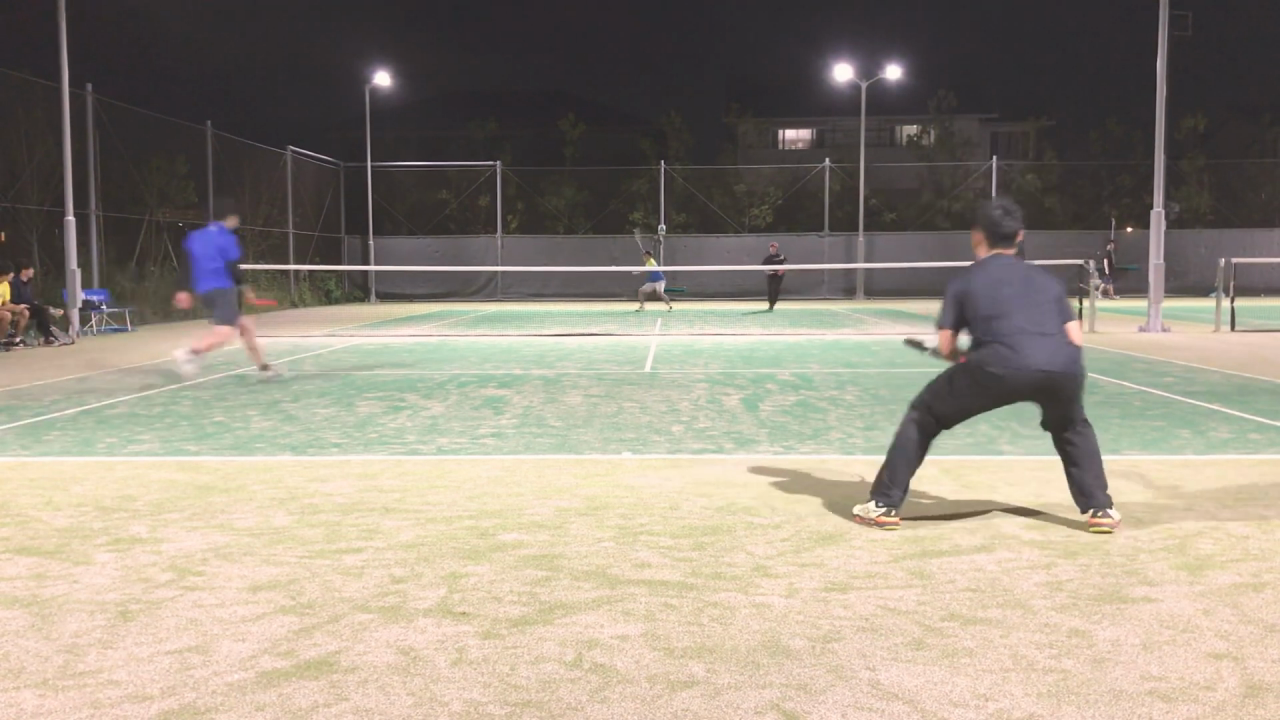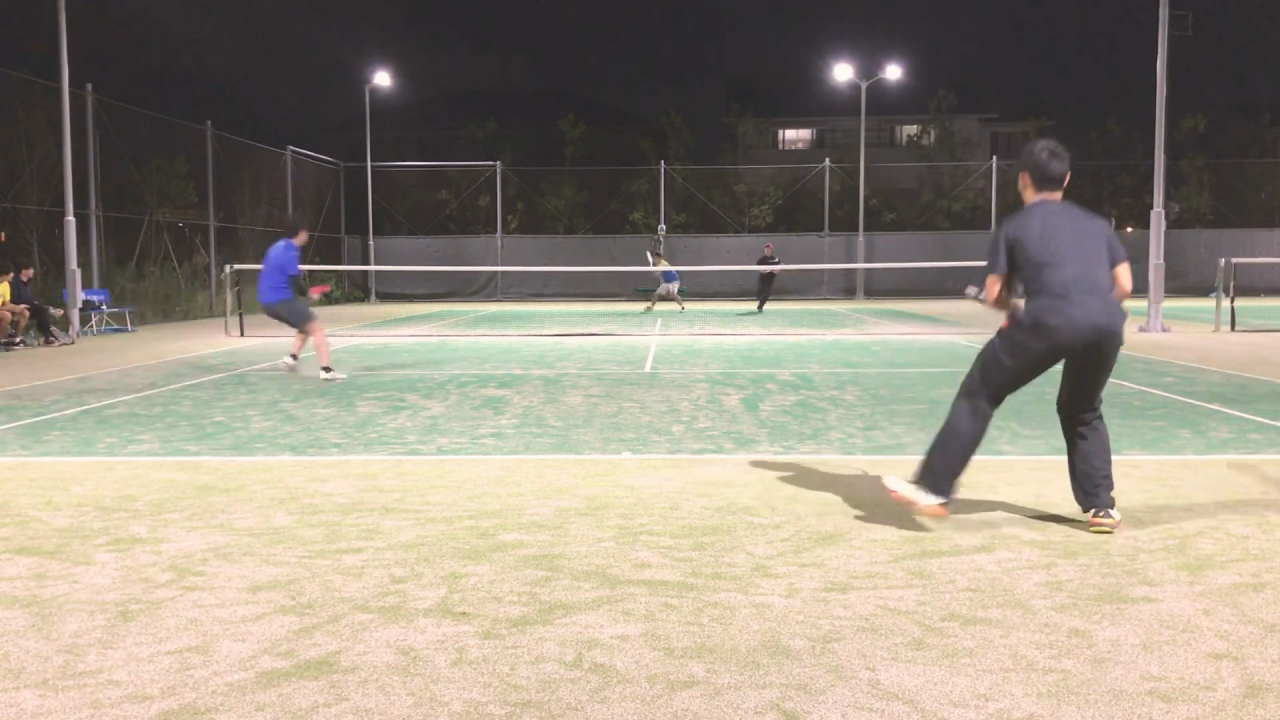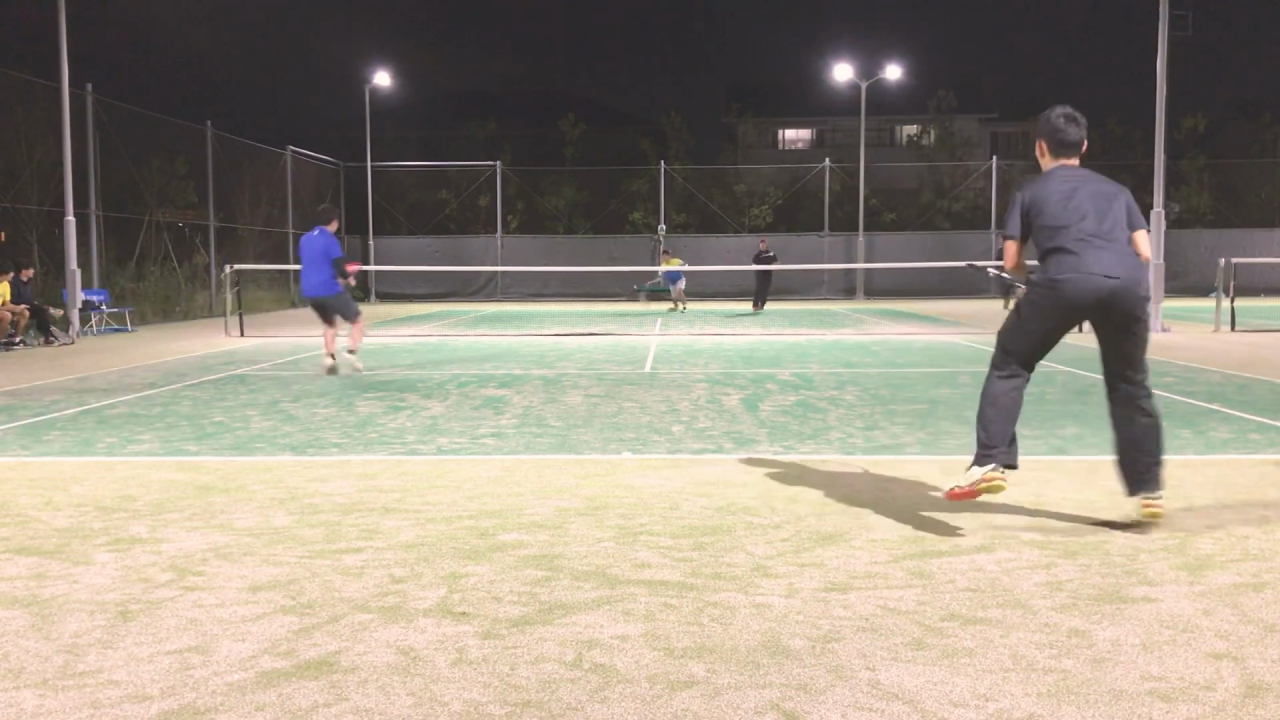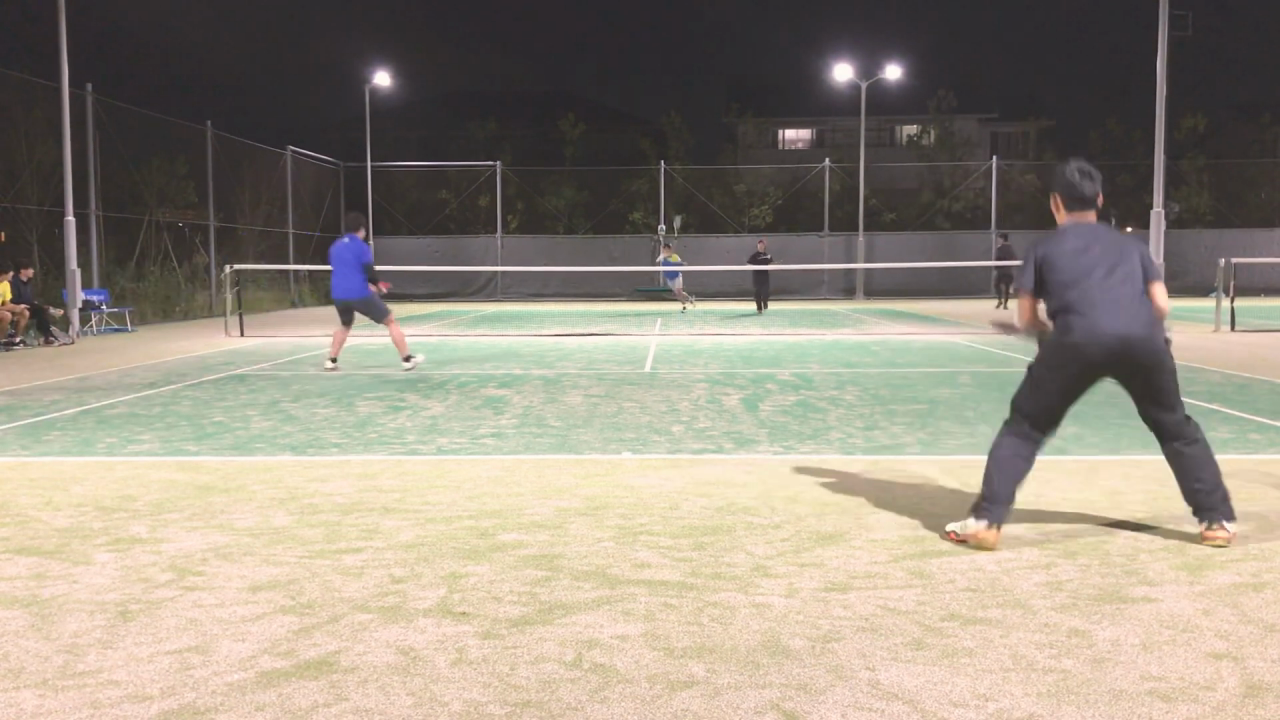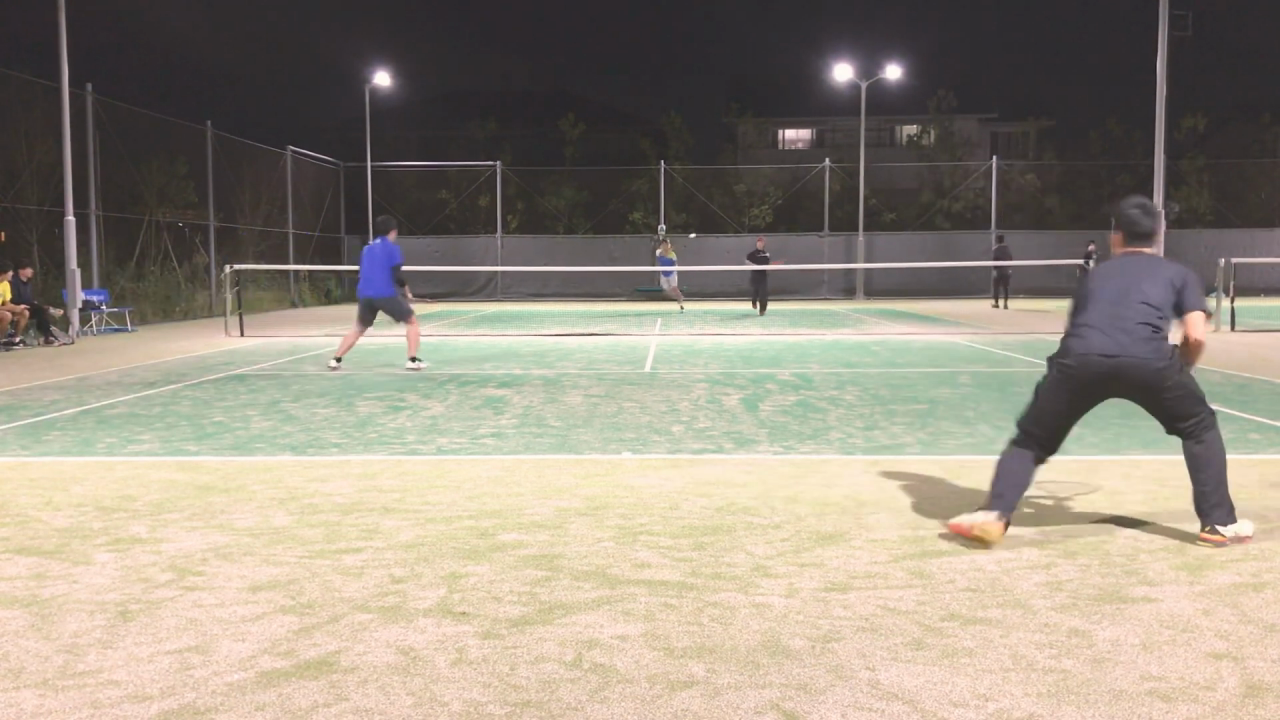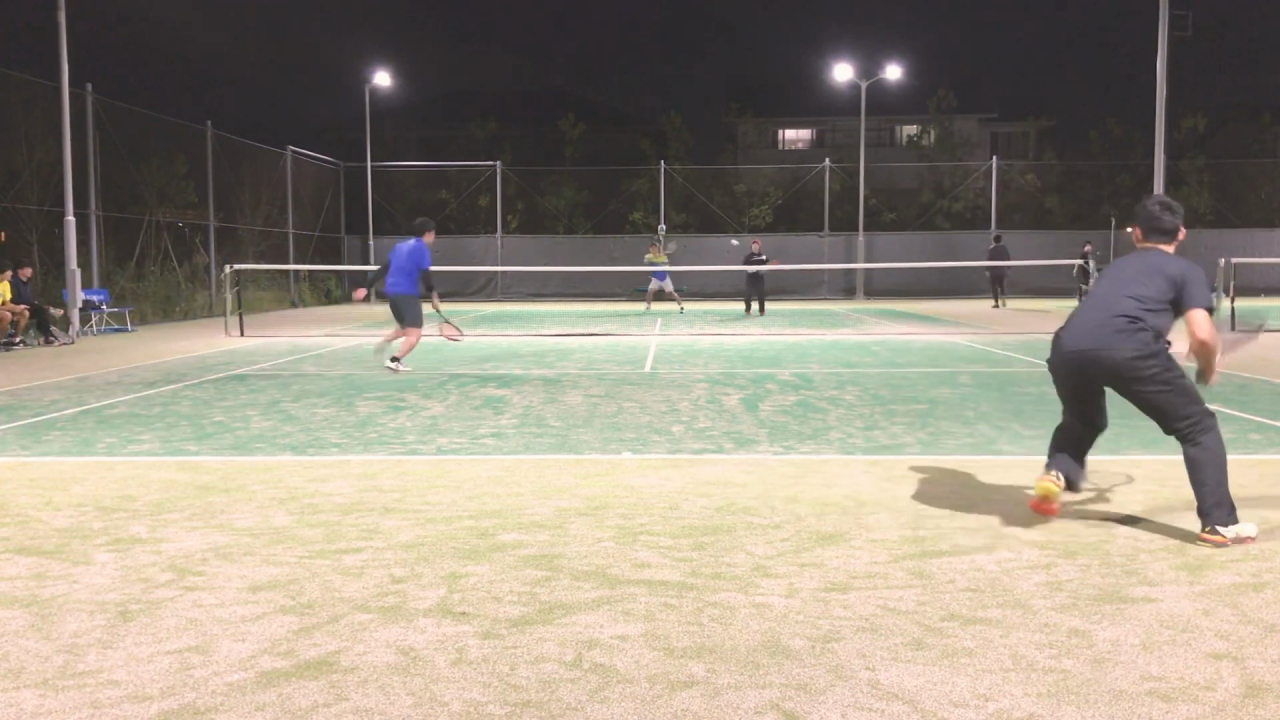
dt=0.2s
person 1, frame 1
left shoulder: (965, 281)
right shoulder: (1047, 279)
left elbow: (945, 347)
right elbow: (1075, 340)
left wrist: (971, 362)
left hip: (1000, 365)
right hip: (1063, 366)
left knee: (923, 417)
right knee: (1072, 427)
left ankle: (884, 505)
right ankle: (1100, 508)
person 1, frame 2
left shoulder: (1015, 226)
right shoulder: (1098, 224)
left elbow: (993, 295)
right elbow: (1124, 285)
left wrist: (1016, 312)
left hip: (1050, 321)
right hip: (1107, 325)
left knee: (978, 395)
right knee: (1083, 413)
left ankle: (931, 489)
right ankle: (1101, 507)
person 1, frame 3
left shoulder: (1030, 191)
right shoulder: (1115, 190)
left elbow: (1011, 262)
right elbow: (1144, 252)
left wrist: (1034, 282)
left hip: (1065, 282)
right hip: (1127, 284)
left knee: (1010, 366)
right knee: (1131, 388)
left ankle: (991, 463)
right ankle: (1146, 490)
person 1, frame 4
left shoulder: (1045, 247)
right shoulder: (1130, 244)
left elbow: (1026, 318)
right elbow: (1161, 306)
left wrist: (1052, 338)
left hip: (1078, 339)
right hip: (1141, 338)
left knee: (1023, 428)
right knee: (1176, 427)
left ankle: (986, 519)
right ankle: (1216, 520)
person 1, frame 5
left shoulder: (1096, 274)
right shoulder: (1180, 274)
right elbow: (1196, 336)
right wrist: (1179, 371)
left hip: (1079, 357)
right hip: (1146, 358)
left knee: (1030, 441)
right knee: (1199, 427)
left ankle: (993, 516)
right ankle: (1219, 522)
person 1, frame 6
left shoulder: (1119, 266)
right shoulder: (1186, 270)
right elbow: (1202, 335)
right wrist: (1207, 370)
left hip: (1068, 349)
right hip: (1126, 350)
left knee: (1081, 424)
right knee: (1197, 426)
left ankle: (1056, 474)
right ankle: (1219, 522)
person 2, frame 1
left shoulder: (196, 235)
right shoulder: (227, 238)
left elbow: (188, 262)
right elbow: (233, 269)
left wrist: (185, 290)
right wrist: (244, 289)
left hip: (206, 291)
right hip: (221, 289)
left knee: (246, 327)
right knee: (224, 333)
left ankle: (263, 367)
right ankle: (189, 353)
person 2, frame 2
left shoulder: (277, 247)
right shoulder: (290, 254)
right elbow: (296, 285)
left wrist: (303, 293)
right wrist: (308, 294)
left hip: (268, 301)
right hip: (280, 300)
left knee: (305, 327)
right knee: (317, 329)
left ankle: (292, 357)
right ankle: (326, 370)
person 2, frame 3
left shoulder: (304, 240)
right shoulder: (331, 241)
right elbow: (338, 267)
right wrist: (348, 279)
left hip: (309, 293)
right hip: (330, 291)
left knee: (330, 324)
right knee: (357, 322)
left ankle: (330, 358)
right ankle: (351, 352)
person 2, frame 4
left shoulder: (334, 248)
right shoulder: (361, 247)
right elbow: (370, 273)
right wrist: (378, 286)
left hip: (339, 296)
right hip: (359, 295)
left knee: (345, 327)
right knee: (392, 323)
left ankle: (331, 360)
right ankle: (406, 359)
person 2, frame 5
left shoulder: (366, 249)
right shoulder: (392, 249)
right elbow: (398, 275)
right wrist: (406, 292)
left hip: (365, 296)
right hip: (387, 295)
left knee: (359, 329)
right knee: (413, 322)
left ankle: (336, 359)
right ankle: (413, 360)
person 2, frame 6
left shoulder: (400, 246)
right shoulder: (422, 249)
left elbow: (383, 269)
right elbow: (425, 277)
left wrist: (367, 287)
right wrist: (434, 296)
left hip: (392, 292)
right hip: (407, 294)
left knee: (405, 328)
right knee: (415, 334)
left ankle: (384, 343)
right ankle: (394, 360)
